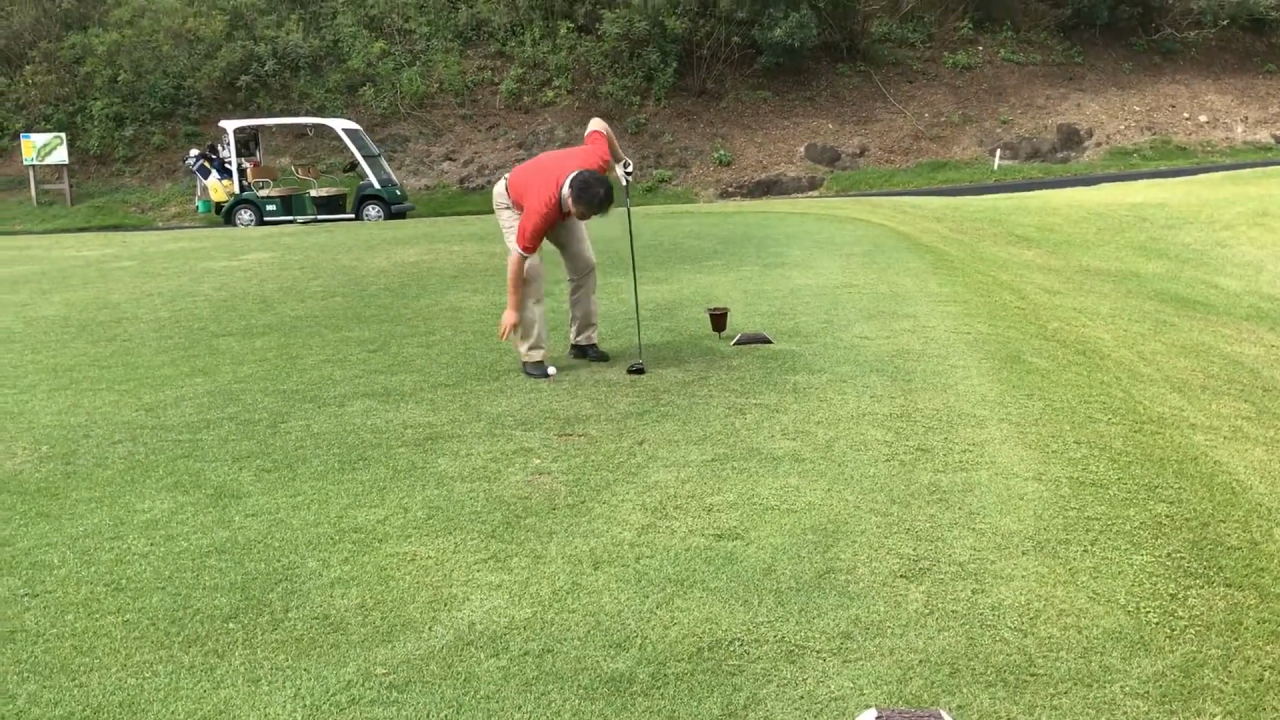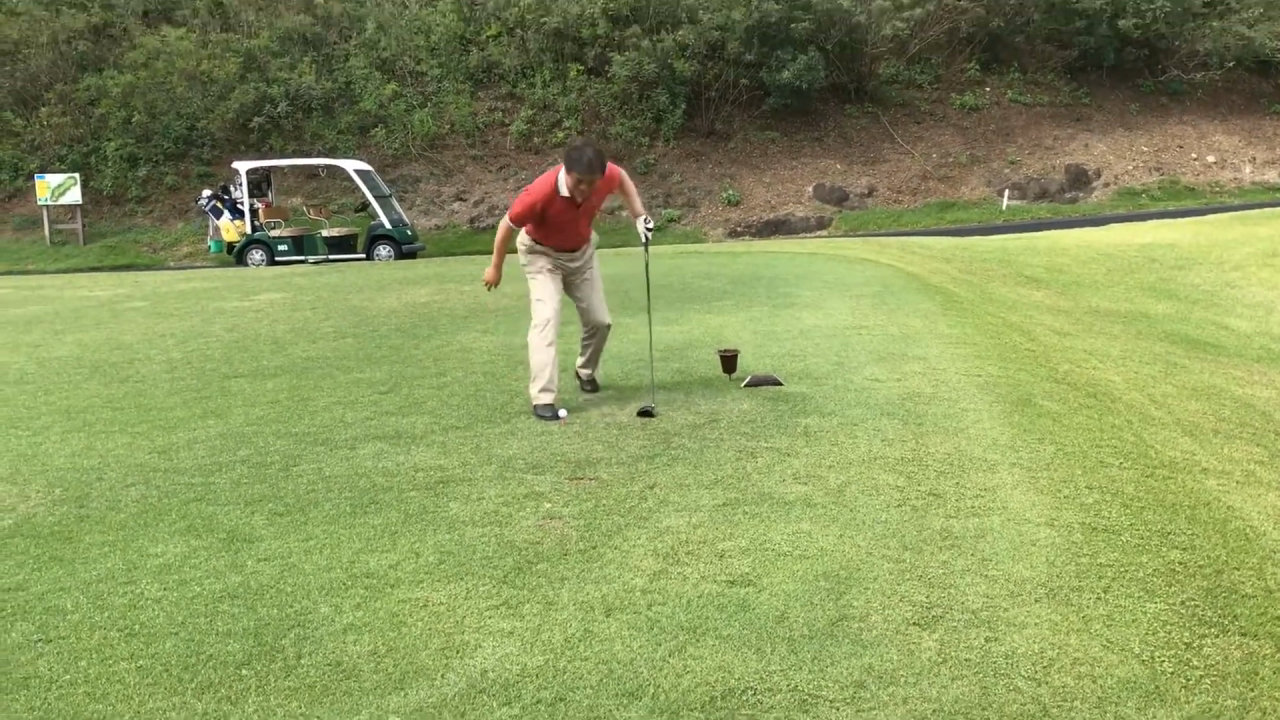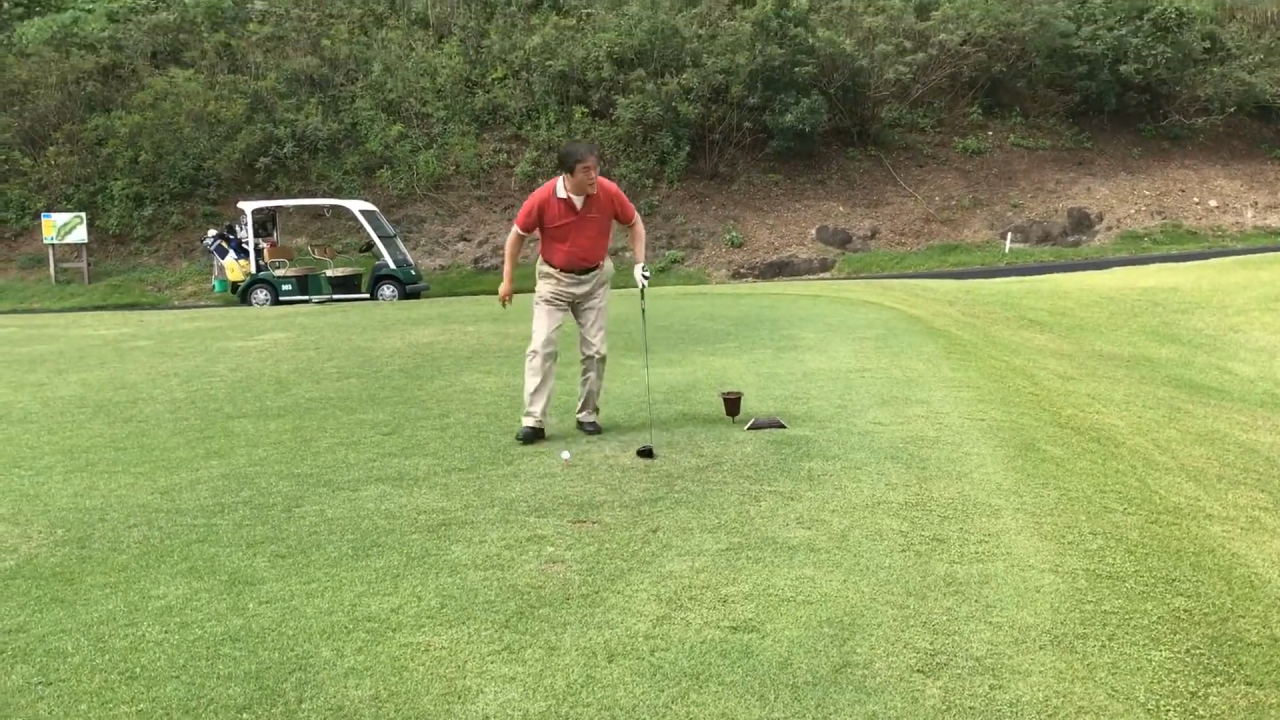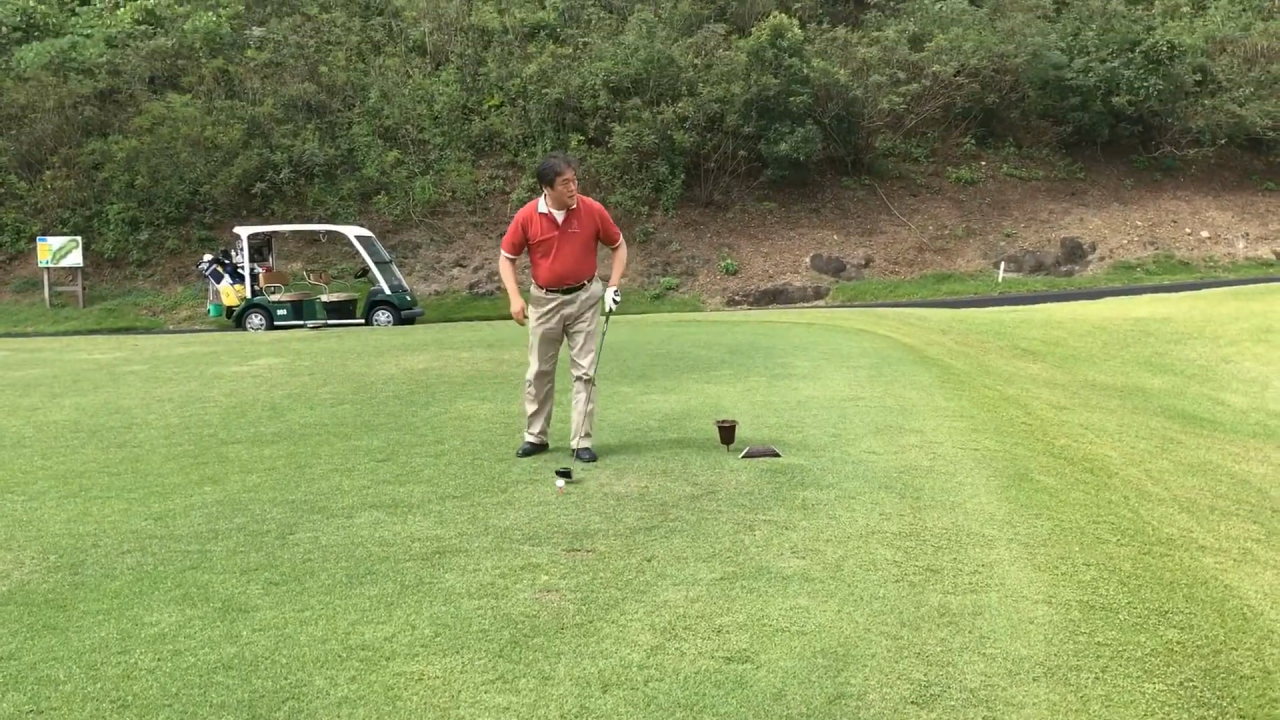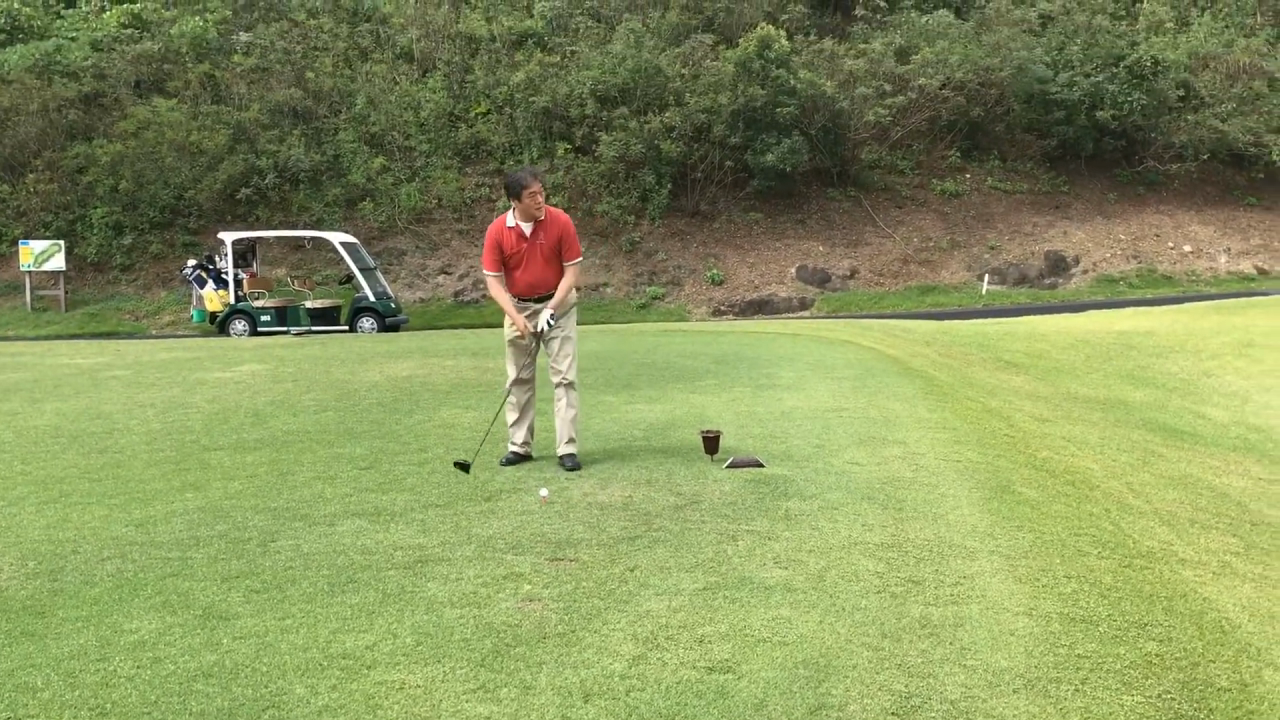
dt=0.3s
person 1, frame 1
left shoulder: (596, 165)
right shoulder: (540, 209)
left elbow: (598, 124)
right elbow: (517, 260)
left wrist: (620, 161)
right wrist: (511, 310)
left hip: (561, 203)
right hip: (514, 203)
left knee: (584, 265)
right knee: (530, 270)
left ankle: (584, 340)
right ankle: (531, 355)
person 1, frame 2
left shoulder: (605, 175)
right shoulder: (540, 192)
left elbow: (622, 177)
right elbow: (507, 225)
left wrist: (640, 216)
right wrist: (495, 267)
left hip: (581, 252)
right hip: (542, 253)
left knee: (600, 320)
right knee: (547, 317)
left ankle: (586, 371)
right ankle: (543, 397)
person 1, frame 3
left shoulder: (610, 193)
right shoulder: (542, 198)
left elbow: (635, 223)
right elbow: (517, 234)
left wrist: (639, 263)
right wrist: (508, 280)
left hip: (594, 279)
right hip: (553, 279)
left knee: (595, 351)
right knee: (542, 347)
left ankle: (587, 415)
right ankle: (533, 420)
person 1, frame 4
left shoulder: (593, 210)
right shoulder: (526, 217)
left elbow: (619, 245)
right elbow: (507, 258)
left wrist: (613, 286)
right wrist: (515, 298)
left hip: (584, 298)
right hip: (544, 300)
left knee: (584, 372)
right knee: (539, 372)
left ankle: (581, 441)
right ankle: (536, 436)
person 1, frame 5
left shoulder: (561, 222)
right shoulder: (496, 231)
left elbow: (572, 272)
right elbow: (494, 282)
left wrist: (549, 310)
right wrist: (516, 318)
left hip: (557, 307)
right hip: (519, 308)
left knee: (564, 376)
right knee: (519, 378)
left ankle: (567, 448)
right ankle: (519, 445)
